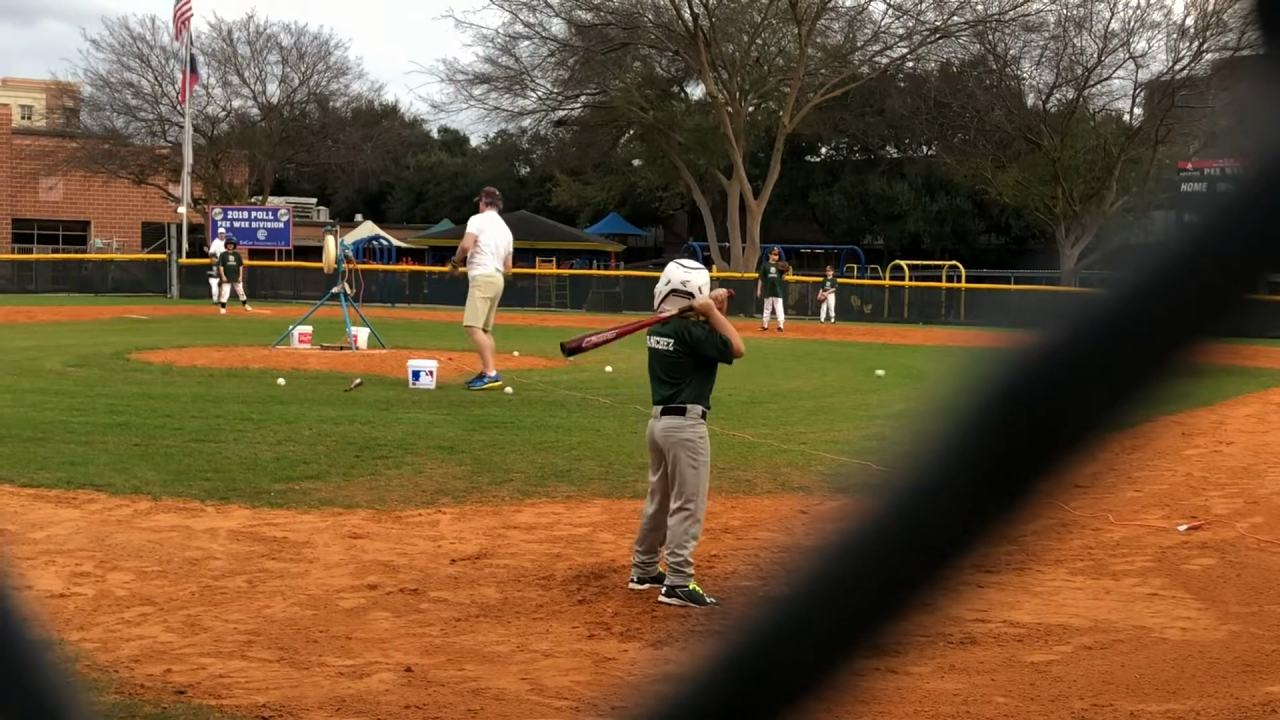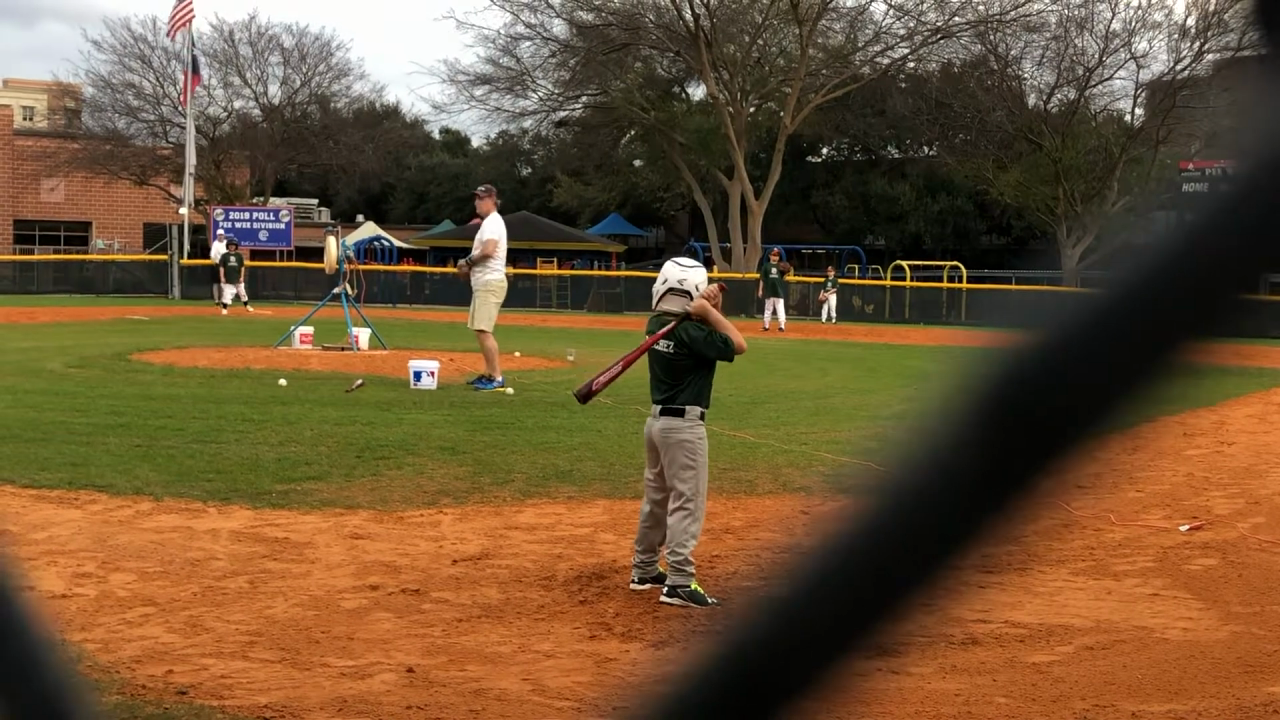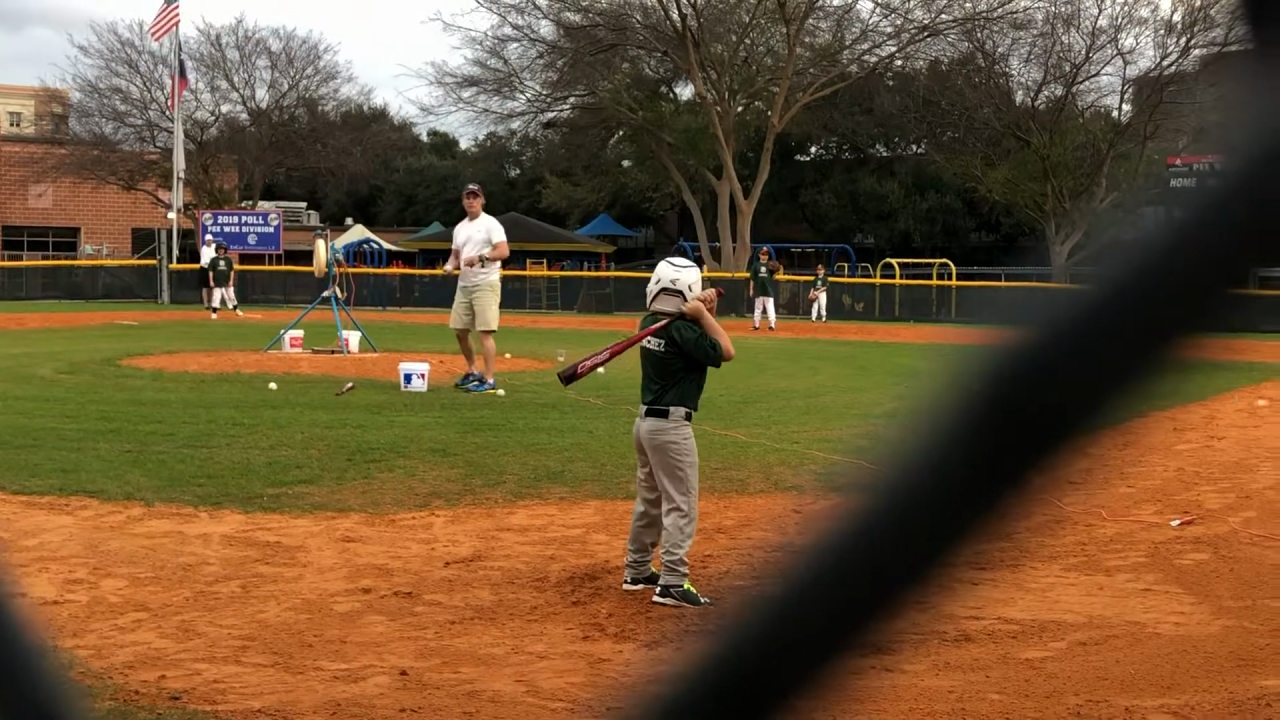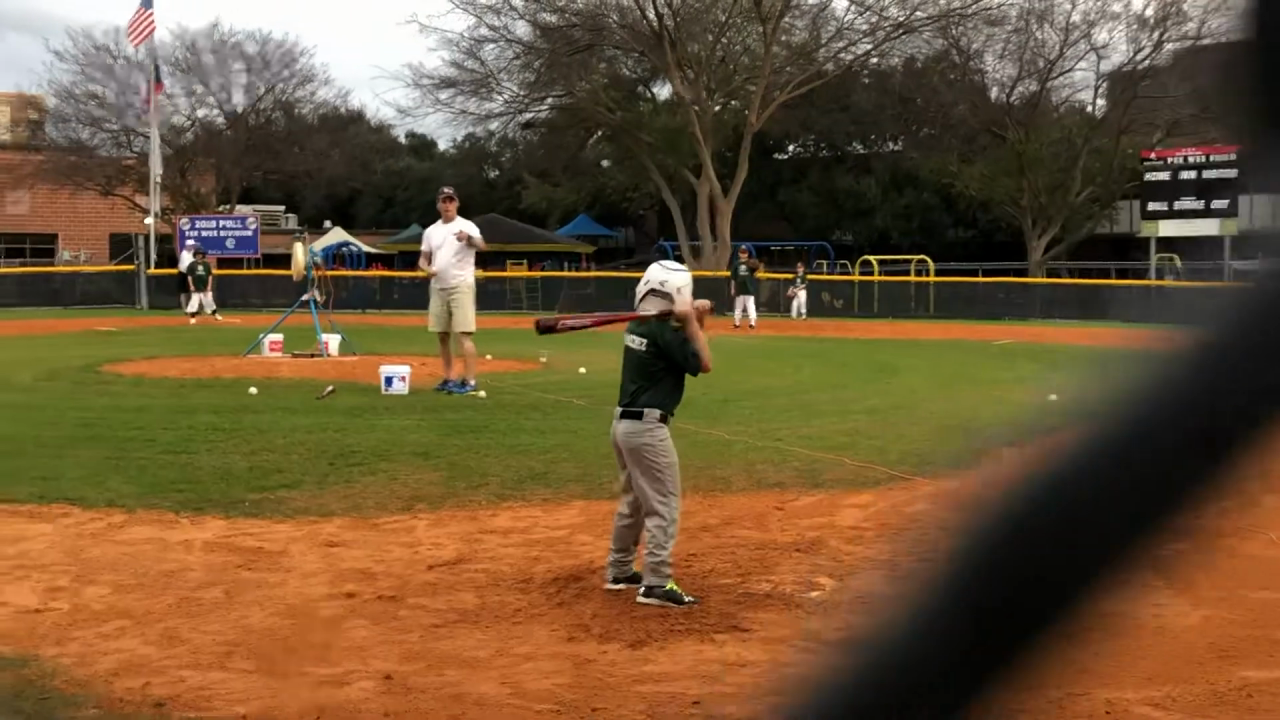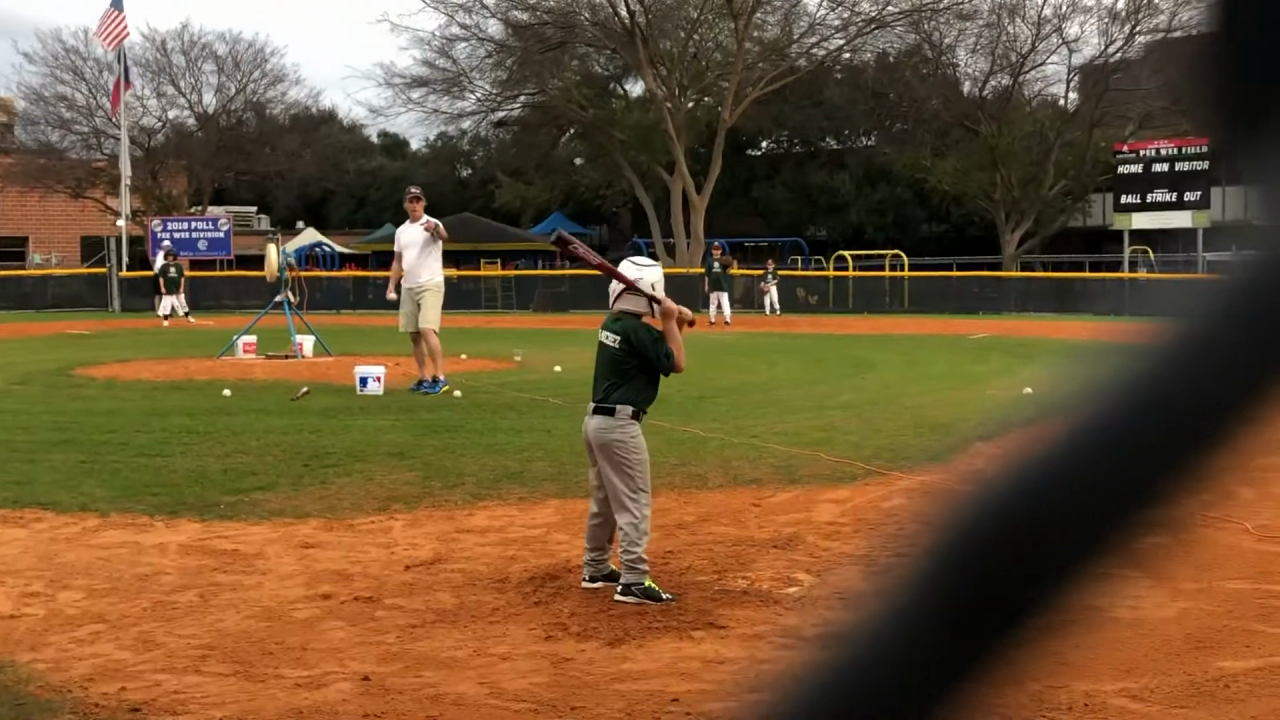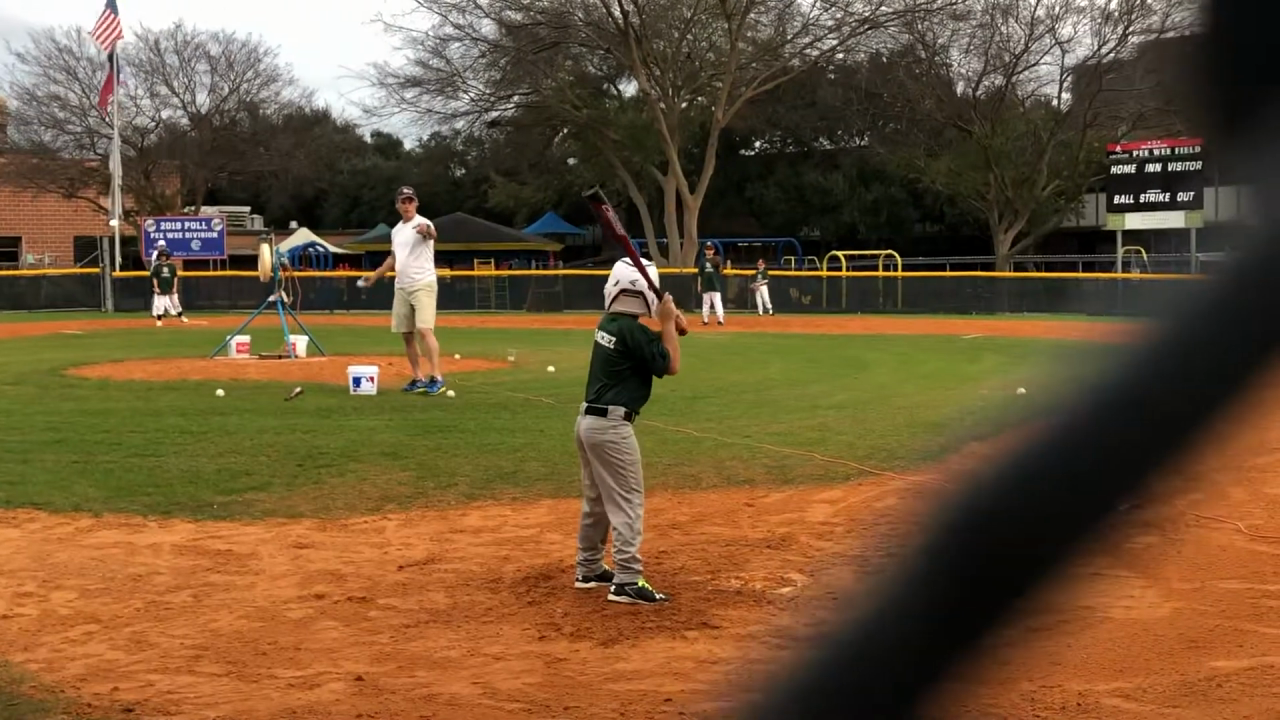
dt=0.3s
person 1, frame 1
left shoulder: (657, 326)
right shoulder: (689, 329)
left elbow: (706, 338)
right elbow: (736, 349)
left wrist: (715, 311)
right wrist: (712, 313)
left hip: (659, 421)
right hip: (686, 425)
left knee: (658, 499)
right knee: (687, 505)
left ankle: (644, 569)
right ankle: (677, 583)
person 1, frame 2
left shoulder: (656, 323)
right shoulder: (688, 330)
left elbow: (704, 337)
right elbow: (738, 345)
left wrist: (711, 310)
right wrist: (710, 312)
left hip: (657, 421)
right hip: (684, 425)
left knee: (656, 499)
right knee: (686, 504)
left ankle: (644, 570)
right ankle: (678, 584)
person 1, frame 3
left shoulder: (650, 323)
right shoulder: (679, 330)
left elbow: (695, 337)
right elbow: (726, 352)
left wrist: (704, 312)
right wrist: (703, 314)
left hip: (647, 422)
right hip: (671, 426)
left knee: (649, 501)
right knee: (680, 504)
left ankle: (637, 571)
right ankle: (672, 584)
person 1, frame 4
left shoulder: (636, 325)
right shoulder: (664, 332)
left elbow: (680, 347)
right elbow: (704, 364)
left wrist: (694, 321)
right wrist: (691, 322)
left hip: (624, 423)
right hip: (647, 428)
left knee: (633, 502)
right knee: (663, 505)
left ankle: (620, 570)
right ankle: (656, 583)
person 1, frame 5
left shoulder: (612, 322)
right shoulder: (637, 329)
left elbow: (653, 346)
right elbow: (676, 364)
left wrist: (674, 323)
right wrist: (669, 321)
left hip: (596, 420)
right hip: (619, 425)
left knee: (604, 499)
right knee: (634, 502)
left ankle: (595, 569)
right ankle: (633, 581)
person 1, frame 6
left shoulder: (608, 322)
right shoulder: (632, 330)
left elbow: (647, 351)
right elbow: (670, 366)
left wrist: (669, 326)
right wrist: (667, 322)
left hip: (588, 420)
right hip: (611, 425)
left knee: (596, 500)
right knee: (627, 502)
left ankle: (589, 569)
right ankle: (626, 581)
person 2, frame 1
left shoulder: (478, 219)
right shoulder: (505, 229)
left elbow: (466, 245)
right elbow: (508, 266)
left wrist: (454, 262)
left hip: (482, 278)
right hip: (497, 280)
left knee: (473, 327)
right knee: (484, 329)
left ankle: (491, 373)
right ankle: (488, 373)
person 2, frame 2
left shoulder: (493, 222)
right shoulder: (488, 224)
left elbow: (489, 251)
left wrist: (468, 261)
right wrist: (467, 266)
left hip: (490, 283)
right hip: (481, 284)
left knee: (483, 330)
right knee: (480, 331)
left ankle: (497, 379)
right ankle: (489, 373)
person 2, frame 3
left shoulder: (491, 224)
right shoulder: (460, 227)
left elbow: (504, 252)
right elbow: (455, 255)
left wrist: (481, 257)
right wrist: (450, 265)
left hip: (486, 284)
right hip: (464, 286)
left knee: (485, 332)
right knee: (460, 330)
left ankle: (489, 380)
right ankle: (472, 371)
person 2, frame 4
left shoulder: (467, 226)
right shoulder: (430, 231)
left elbow: (482, 246)
right elbow: (423, 259)
left wrist: (469, 238)
right wrist: (427, 268)
left hip: (462, 287)
right hip: (438, 289)
left knee: (463, 334)
right knee: (443, 335)
left ankle: (470, 381)
right ankle: (450, 378)
person 2, frame 5
left shoulder: (432, 224)
right shoulder: (401, 231)
left elbow: (444, 237)
right elbow: (397, 261)
left wrist: (435, 228)
right wrist: (392, 285)
left hip: (431, 286)
right hip: (408, 289)
left knee: (427, 330)
right knee: (414, 335)
left ankle: (440, 377)
right ankle: (425, 378)
person 2, frame 6
left shoulder: (422, 224)
right shoulder: (396, 230)
left elbow: (431, 234)
left wrist: (425, 229)
right wrist: (375, 275)
left hip: (424, 286)
right hip: (401, 288)
left knee: (425, 330)
right knee: (408, 335)
left ankle: (437, 378)
right ankle: (419, 378)
